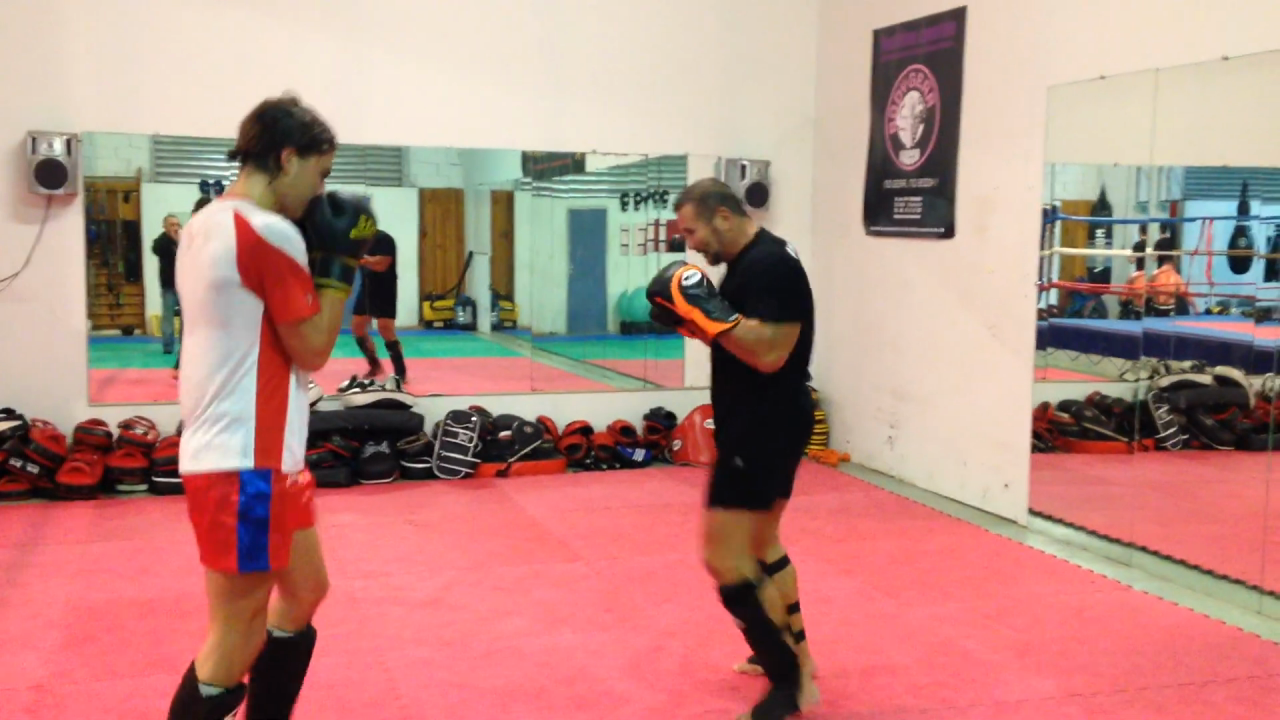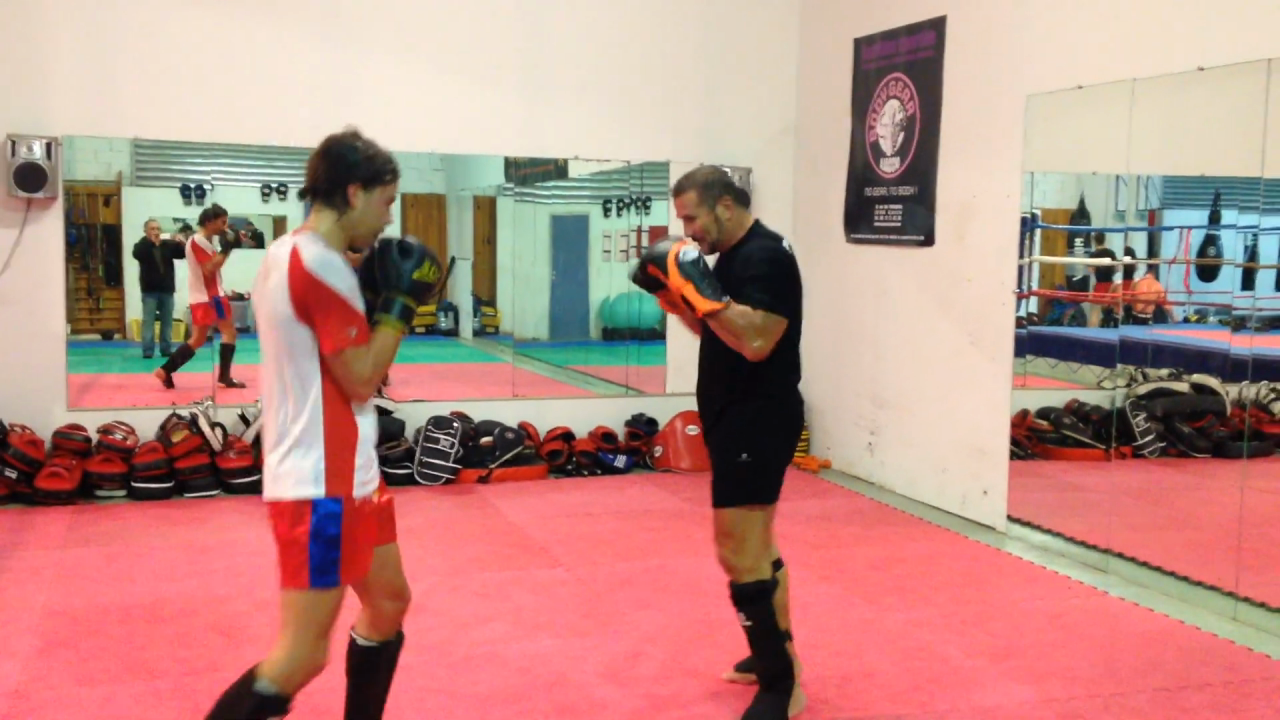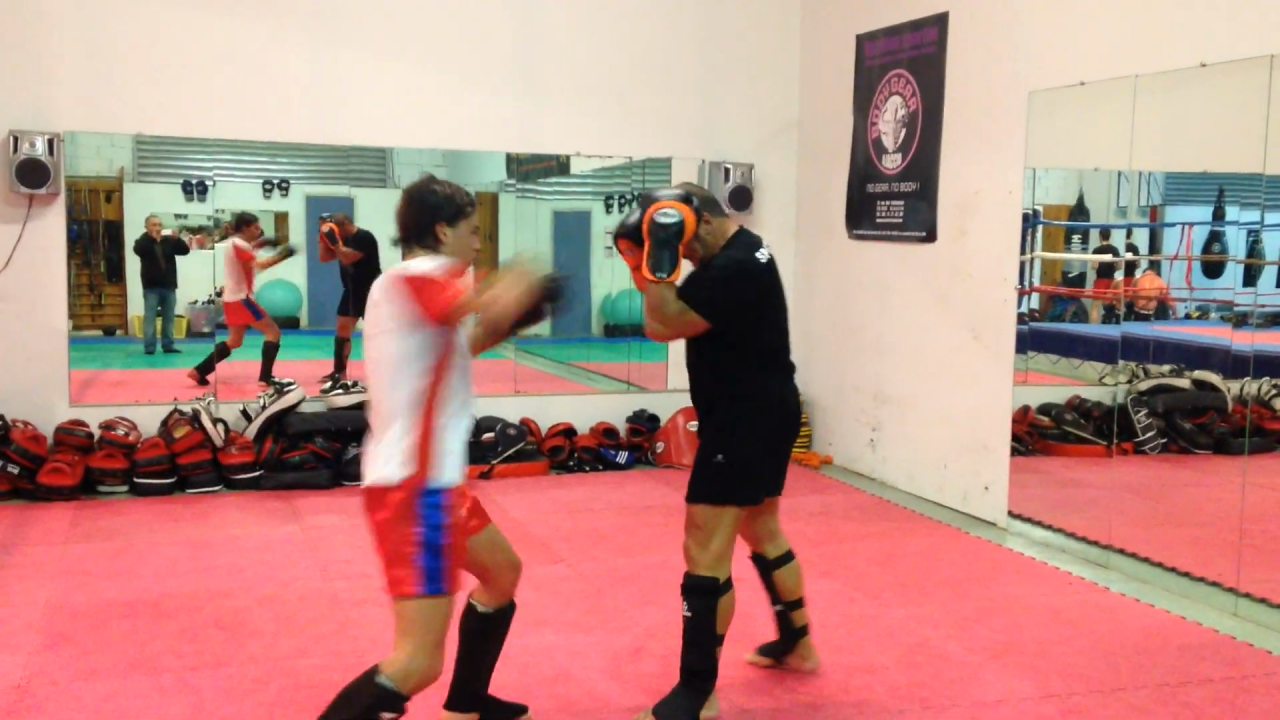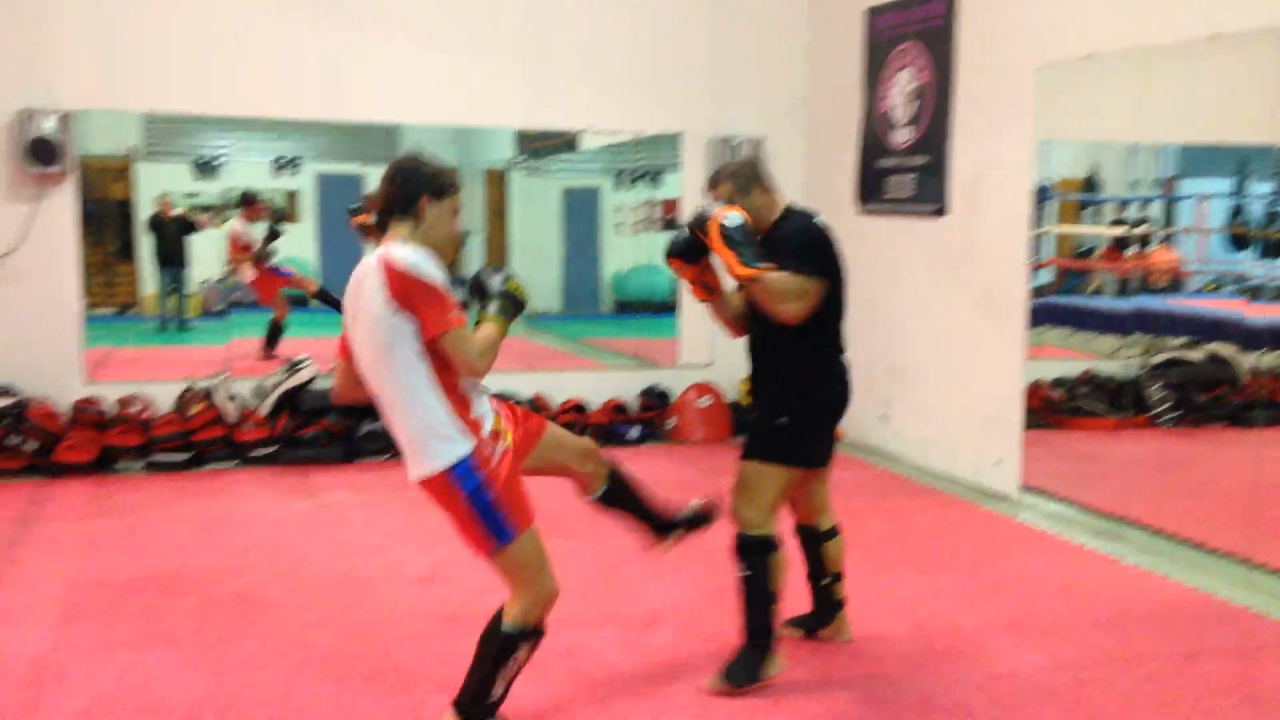
dt=0.7s
person 1, frame 1
left shoulder: (208, 225)
right shoulder: (268, 233)
right elbow: (312, 349)
left wrist: (316, 255)
right wrist: (339, 261)
left hip: (263, 457)
right hip: (245, 465)
left knee: (305, 593)
right knee: (238, 638)
person 1, frame 2
left shoulder: (294, 254)
right shoulder: (317, 263)
right elbow: (363, 377)
left wrist: (386, 292)
right wrist: (401, 299)
left hip: (347, 478)
right hip: (319, 487)
left knee: (389, 604)
right knee: (302, 654)
person 1, frame 3
left shoulder: (419, 285)
right shoulder: (418, 278)
left elbow: (469, 339)
right elbow: (495, 308)
left wrist: (523, 306)
right wrist: (529, 284)
left hip: (437, 481)
right hip: (414, 485)
left knee: (503, 572)
right knee: (416, 663)
person 1, frame 4
left shoulder: (365, 276)
right shoulder: (408, 266)
left elbow: (345, 389)
right elbow: (473, 360)
right wrist: (499, 307)
left hip: (480, 424)
right hip: (458, 455)
left knee: (585, 455)
right knee: (536, 591)
left ankle: (664, 524)
person 2, frame 1
left shoulder: (769, 266)
right shoulder: (749, 261)
left elbow: (768, 354)
right elbow: (736, 342)
left wrist: (706, 308)
right wrist: (690, 316)
left hip: (766, 426)
right hip: (762, 422)
left knee: (727, 559)
right knee: (759, 542)
right ankle: (791, 650)
person 2, frame 2
left shoulder: (764, 258)
right shoulder: (737, 253)
left elbow: (753, 342)
right elbow: (714, 325)
left wrist: (700, 286)
right wrist: (674, 288)
left hip: (758, 421)
right hip: (742, 418)
left knee: (742, 557)
right knee: (754, 543)
right ankle: (778, 652)
person 2, frame 3
left shoulder: (733, 268)
right shoulder: (738, 255)
left elbow: (661, 326)
right elbow: (676, 317)
left wrist: (659, 256)
right wrist: (643, 259)
left hip: (747, 423)
right hip: (766, 414)
left knee: (705, 551)
right knee: (763, 532)
right ankle: (797, 643)
person 2, frame 4
left shoulder: (803, 236)
right shoulder: (773, 241)
left elbow: (790, 308)
right elbow: (740, 322)
left wrist: (739, 253)
right wrist: (700, 273)
left hip: (802, 394)
right hip: (800, 391)
left knee: (751, 512)
right knee: (811, 506)
left ankle: (760, 649)
right ankle: (830, 615)
